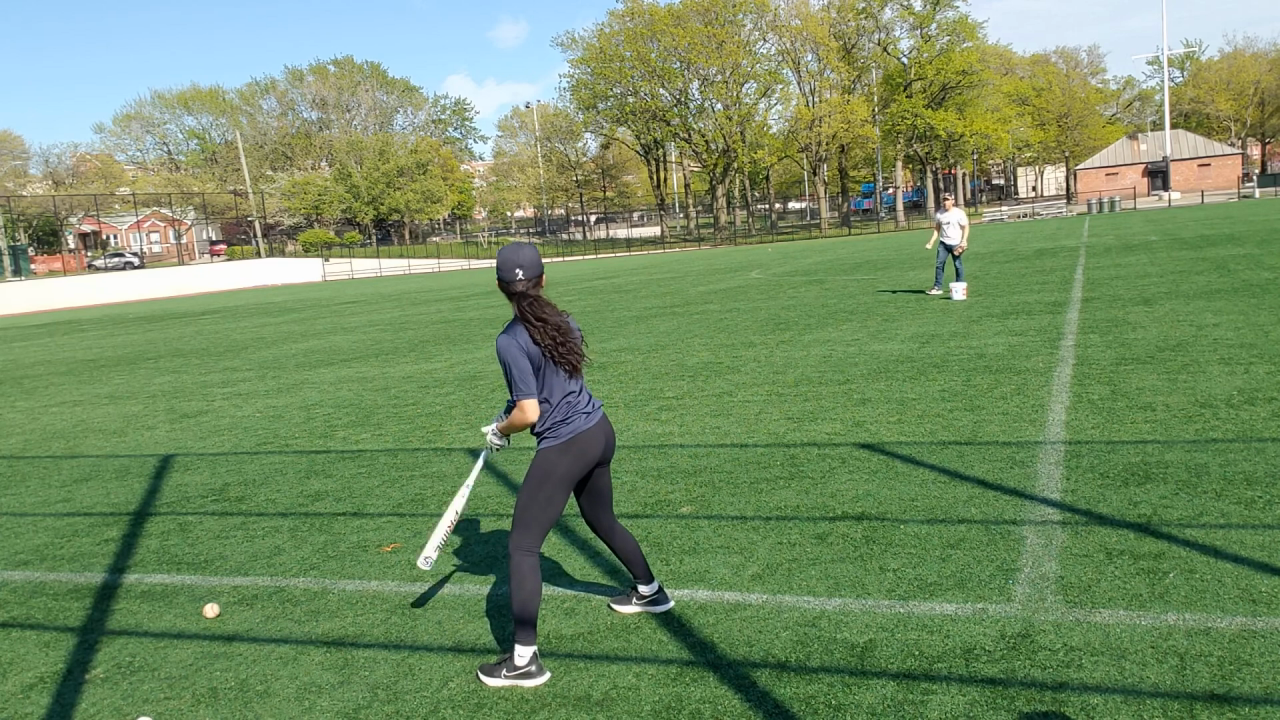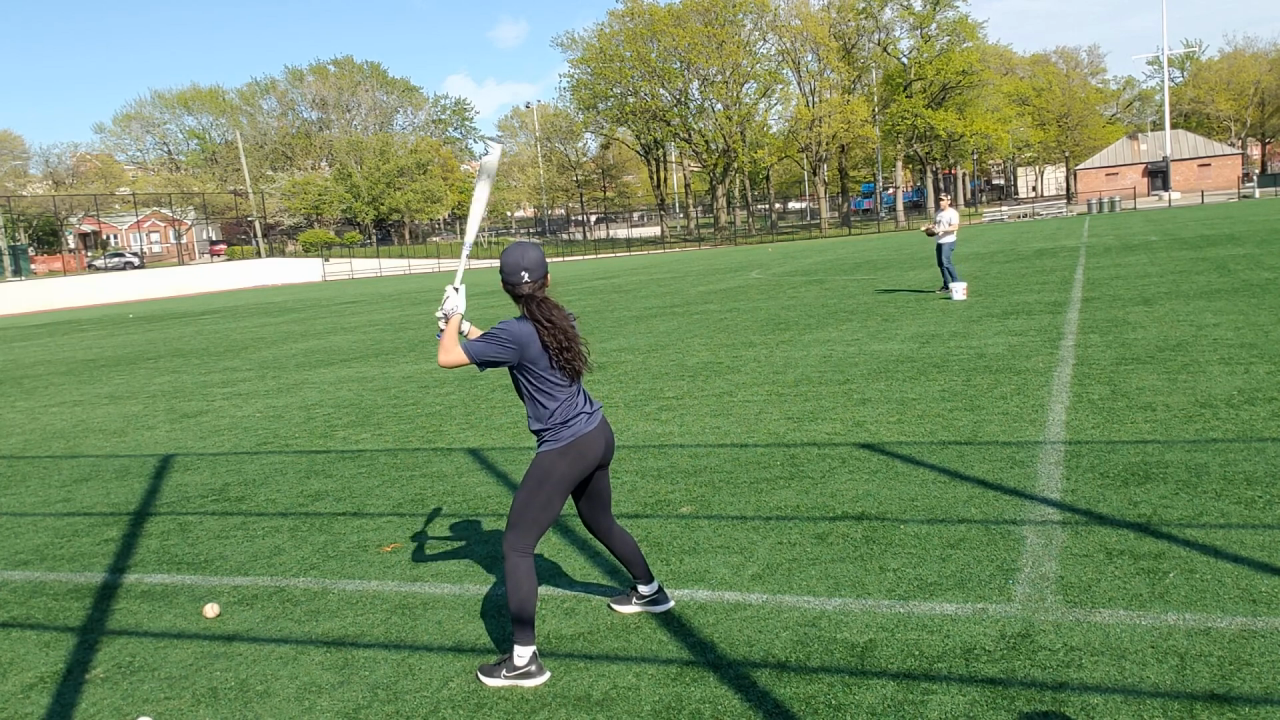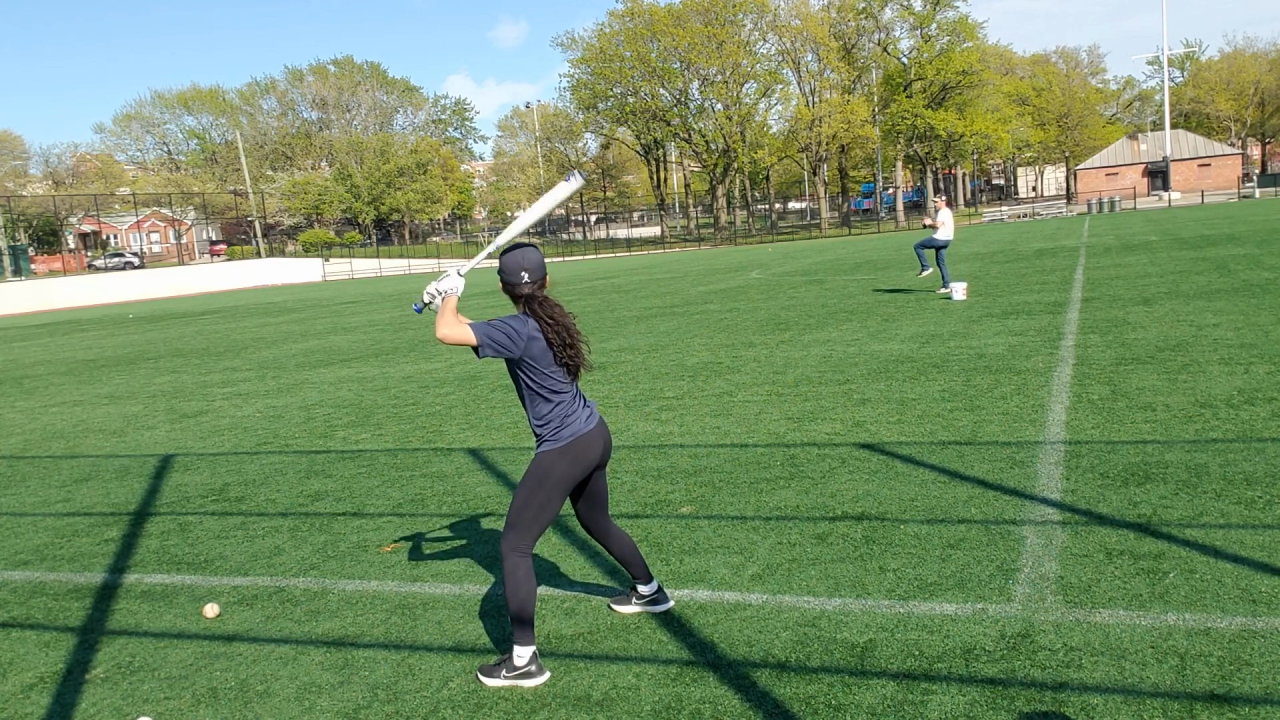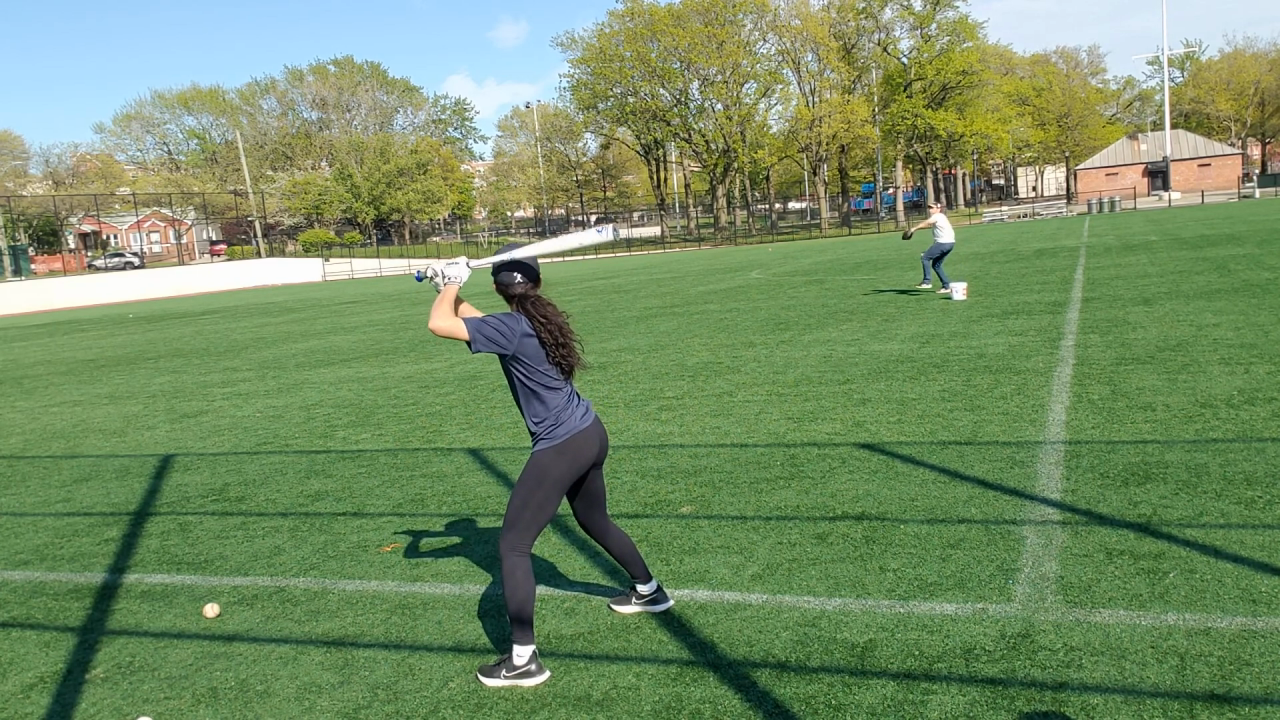
dt=0.7s
person 1, frame 1
left shoulder: (510, 340)
right shoulder: (563, 322)
left elbow: (527, 414)
left wrist: (500, 427)
left hip: (564, 448)
right hip: (599, 432)
left knee: (522, 546)
right knee: (602, 520)
left ankle: (525, 659)
right ankle: (649, 591)
person 1, frame 2
left shoulder: (515, 333)
right shoulder: (559, 320)
left elbow: (447, 357)
left wrist: (454, 314)
right wrist: (465, 324)
left hip: (565, 450)
right hip: (597, 435)
left knee: (516, 546)
right knee: (600, 522)
left ankle: (524, 660)
right ankle: (649, 590)
person 1, frame 3
left shoulder: (520, 329)
right shoulder: (551, 319)
left elbow: (446, 335)
right elbow: (486, 335)
left wrist: (449, 294)
right wrist: (447, 306)
left hip: (564, 451)
right hip: (595, 436)
left knee: (514, 546)
right knee: (597, 522)
left ankle: (524, 660)
right ankle: (649, 591)
person 1, frame 4
left shoulder: (512, 327)
right shoulder: (539, 318)
left elbow: (438, 325)
right elbow: (479, 323)
left wrist: (452, 282)
right wrist: (450, 290)
left hip: (560, 448)
right hip: (590, 434)
left knee: (512, 545)
right knee: (595, 521)
left ankle: (524, 659)
right ankle: (649, 591)
